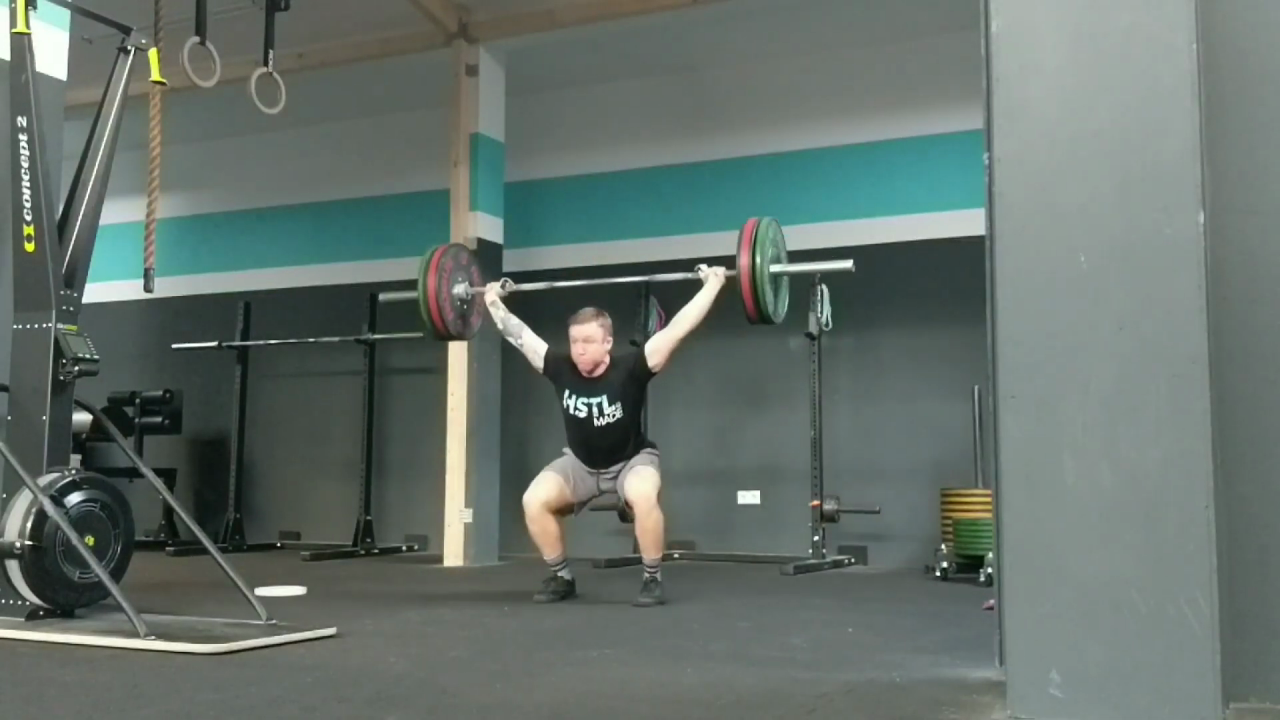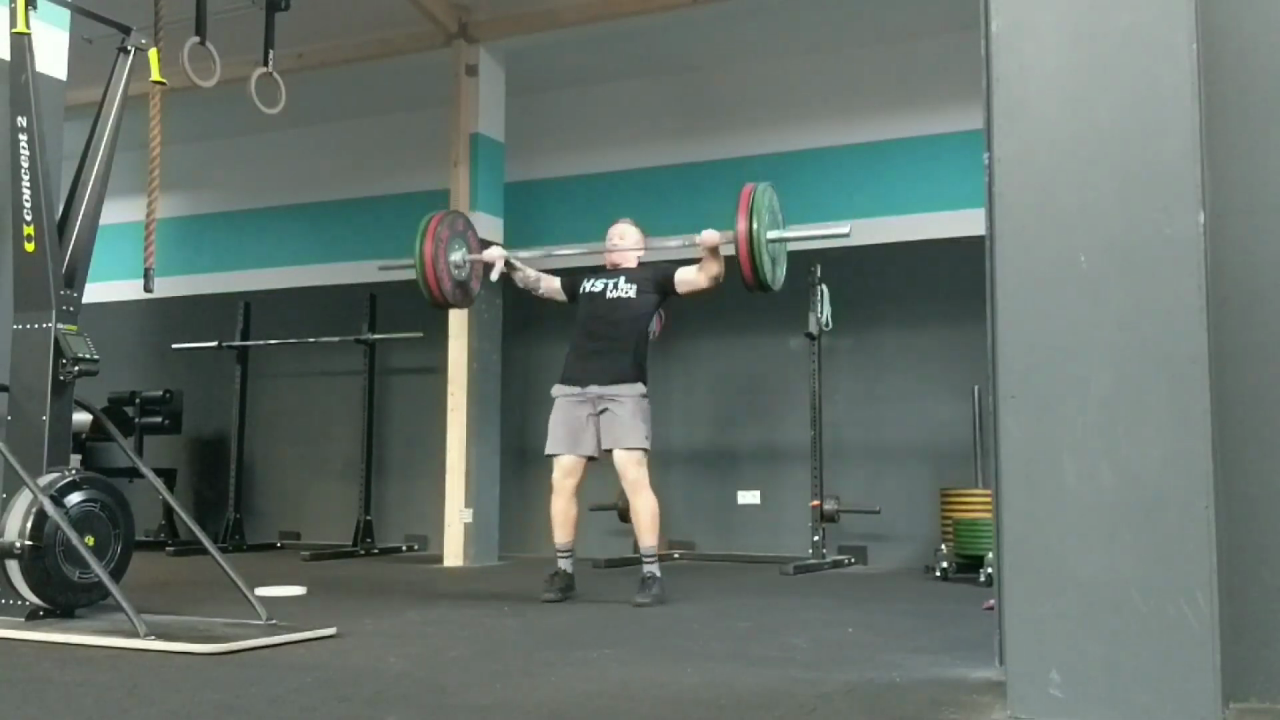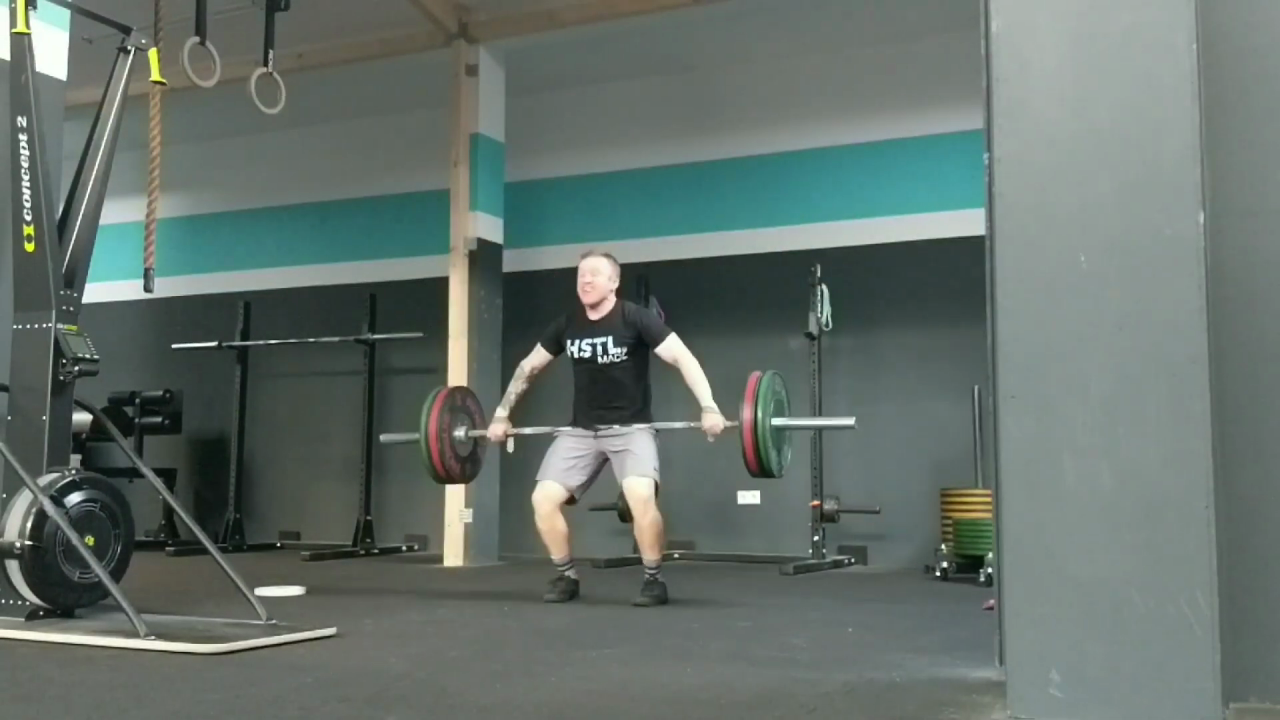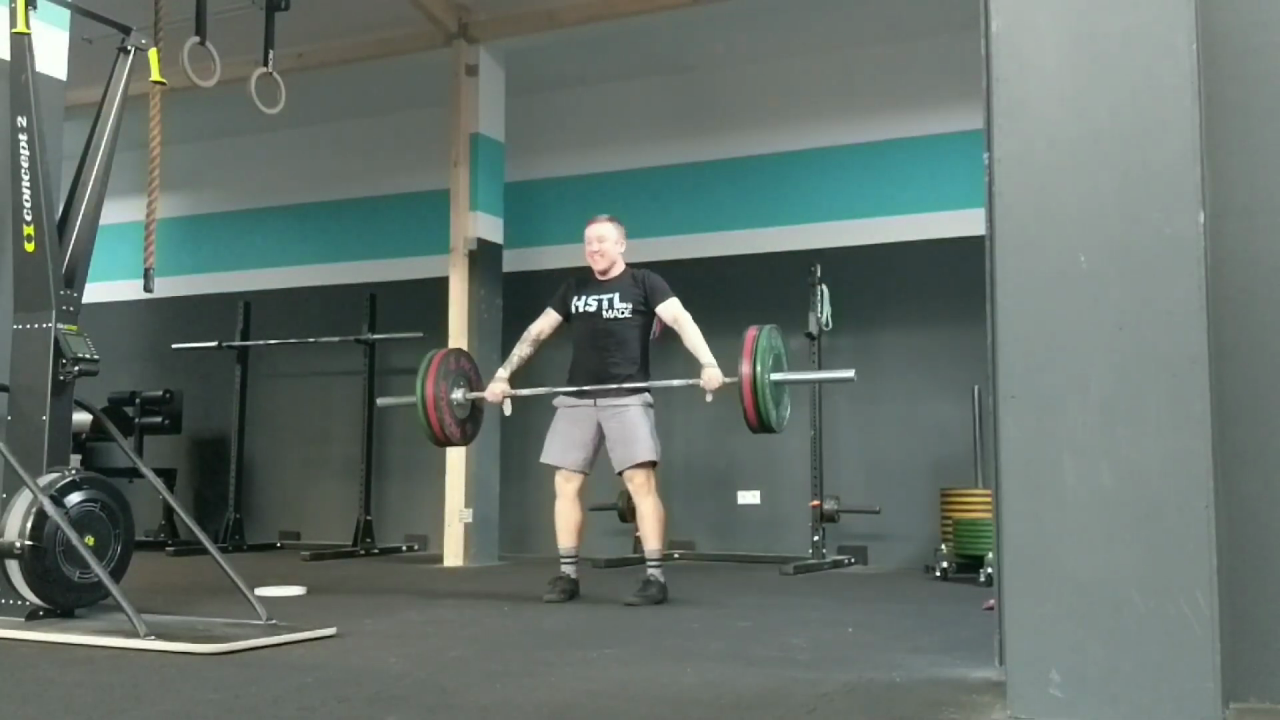
dt=0.5s
person 1, frame 1
left shoulder: (630, 370)
right shoulder: (561, 368)
left elbow: (677, 329)
right elbow: (520, 335)
left wrist: (712, 284)
right wrist: (493, 301)
left hip: (631, 460)
right hip: (581, 463)
left knee: (643, 496)
right knee: (534, 501)
left ankle: (652, 579)
right ankle: (561, 576)
person 1, frame 2
left shoulder: (652, 276)
right shoulder: (586, 279)
left elbow: (706, 275)
right elbow: (538, 283)
left wrist: (711, 252)
right wrist: (505, 260)
left hip: (624, 388)
right hip: (573, 388)
left knee: (634, 478)
right knee: (563, 478)
left ankle: (651, 575)
right ankle: (564, 571)
person 1, frame 3
left shoulder: (636, 318)
right shoulder: (566, 324)
left elbow: (683, 358)
right elbow: (528, 367)
left wrist: (708, 407)
right wrist: (502, 413)
left hip: (630, 429)
right hip: (581, 431)
left knee: (641, 497)
right knee: (543, 500)
left ankle: (654, 580)
right ankle: (566, 576)
person 1, frame 4
left shoulder: (644, 282)
right shoulder: (574, 288)
left elbow: (681, 320)
right elbow: (537, 331)
left wrist: (708, 363)
right wrist: (503, 374)
left hip: (628, 398)
right hip: (576, 399)
left knee: (642, 483)
right knee: (565, 484)
left ankle: (655, 577)
right ankle: (568, 575)
